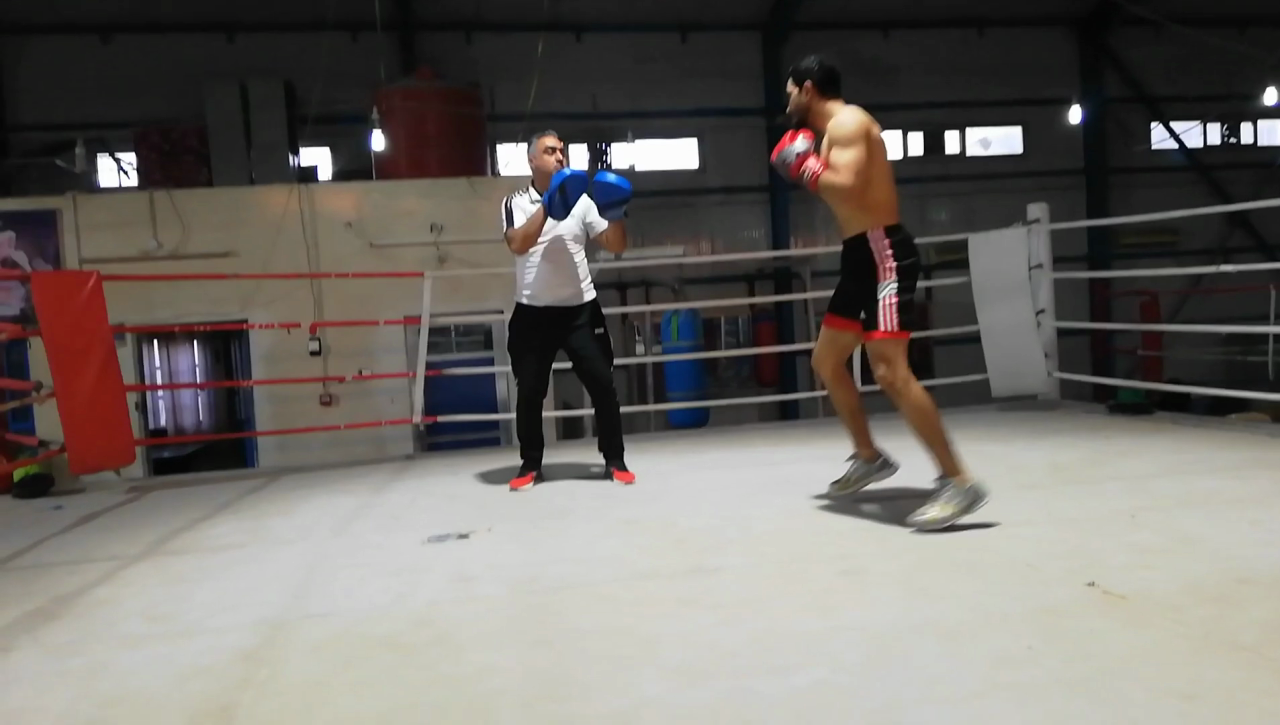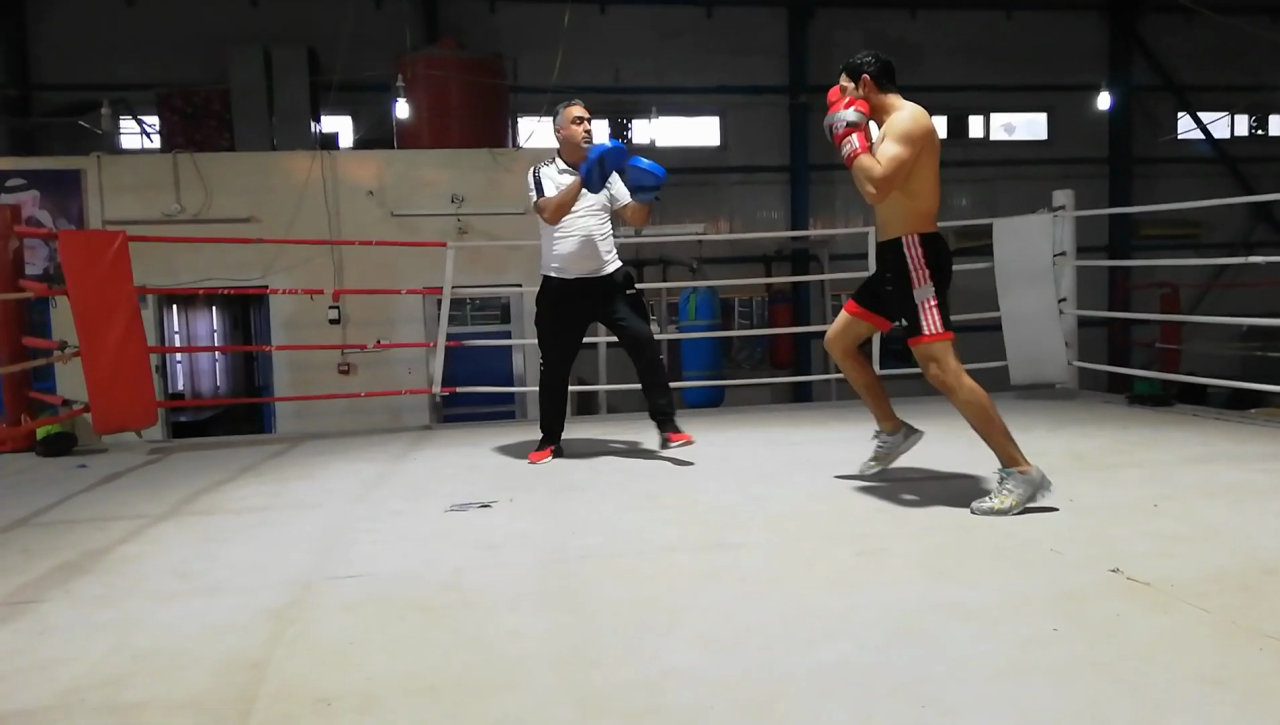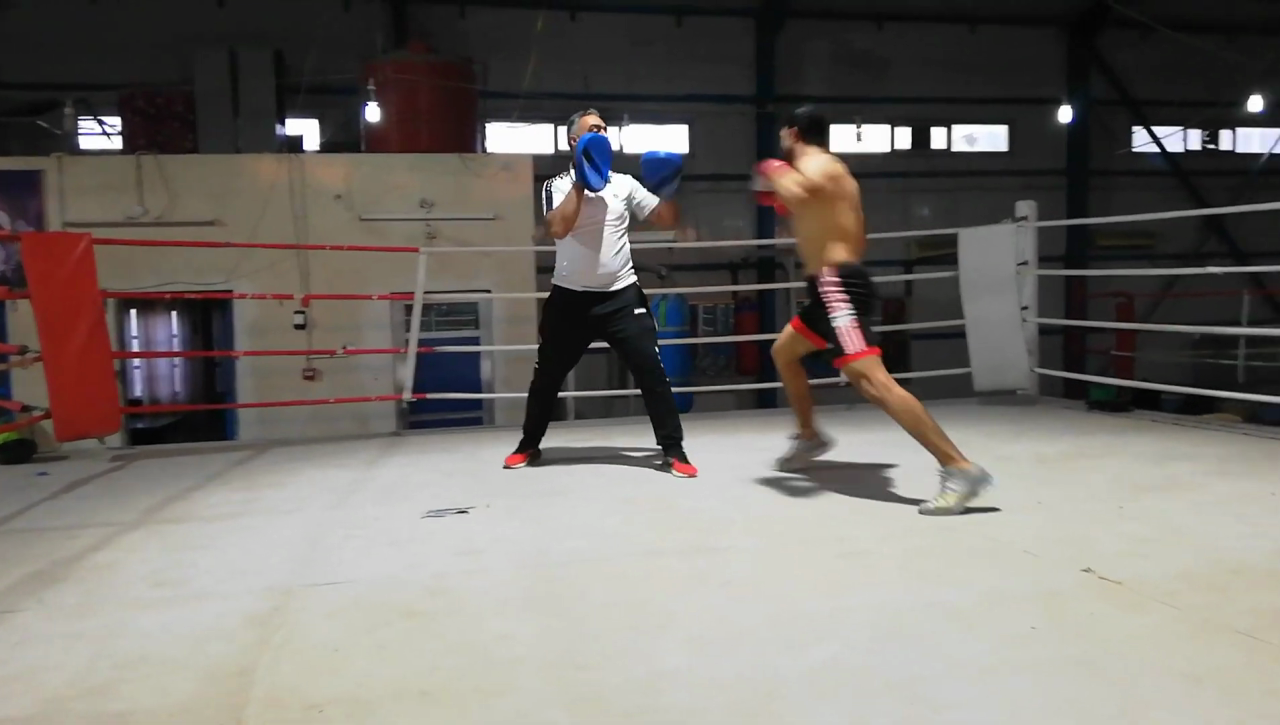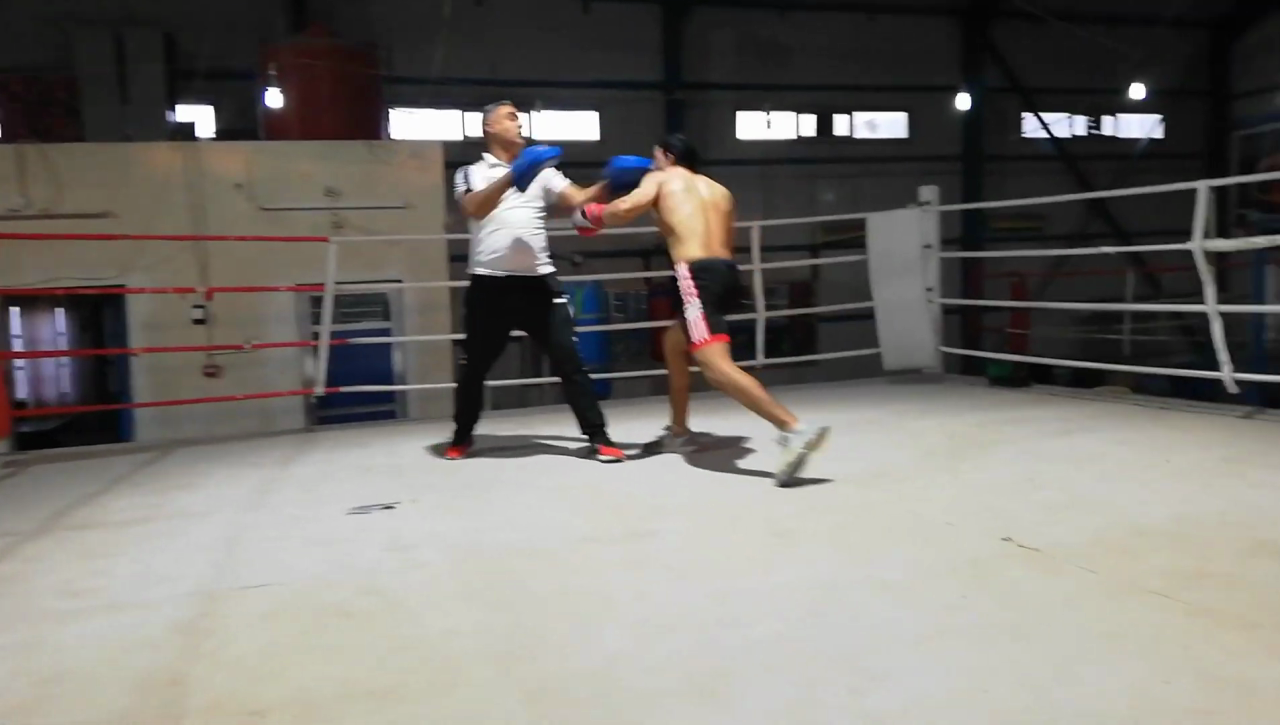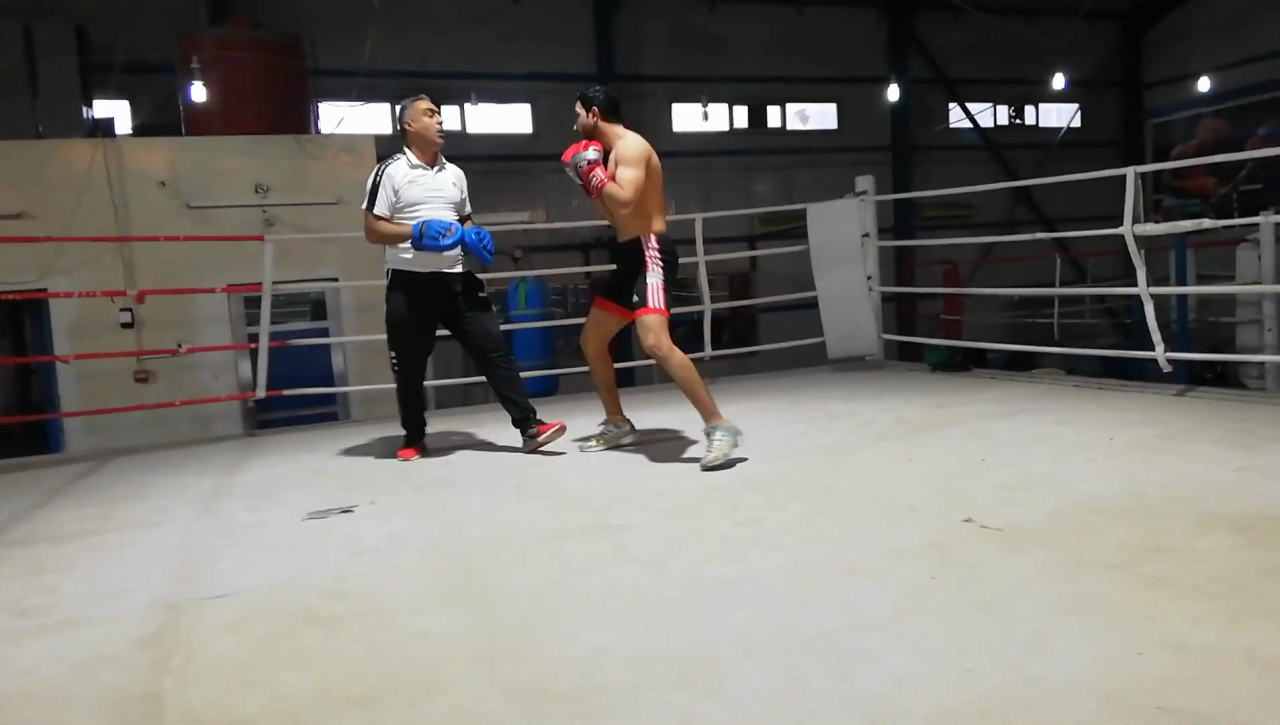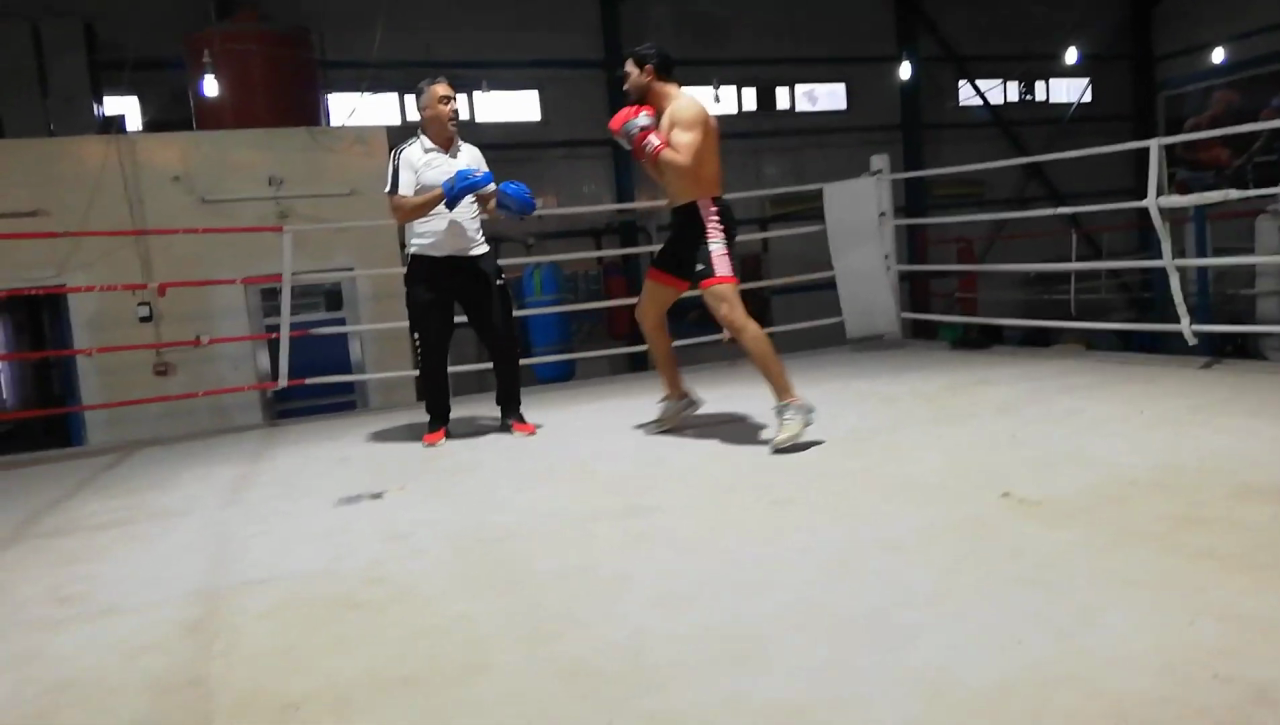
dt=0.3s
person 1, frame 1
left shoulder: (848, 121)
right shoulder: (837, 129)
left elbow: (846, 189)
left wrist: (804, 162)
right wrist: (806, 163)
left hip: (881, 252)
right hip: (863, 255)
left knee: (891, 371)
right knee: (825, 360)
left ankle: (959, 483)
right ankle: (869, 456)
person 1, frame 2
left shoulder: (908, 119)
right shoulder: (890, 126)
left elbow: (877, 187)
right elbow: (874, 192)
left wrist: (851, 133)
right wrist: (853, 140)
left hip: (916, 257)
right hip: (892, 259)
left knee: (940, 370)
right knee: (838, 341)
left ankle: (1021, 470)
right ankle: (893, 429)
person 1, frame 3
left shoulder: (814, 164)
right shoulder: (833, 172)
left elbow: (795, 194)
left wrist: (777, 172)
right wrist: (783, 203)
left hip: (838, 286)
right hip: (833, 287)
left knee: (873, 383)
right knee: (783, 353)
left ankle: (961, 470)
right ankle: (808, 437)
person 1, frame 4
left shoulder: (661, 178)
right shoulder: (720, 191)
left elbow: (629, 206)
left wrist: (589, 214)
left hip: (696, 277)
right hip: (724, 274)
left knee: (717, 366)
right knee: (672, 346)
left ankle: (796, 430)
right ankle: (678, 431)
person 1, frame 5
left shoulder: (629, 146)
right shoulder: (618, 151)
left elbow: (627, 206)
left wrist: (592, 170)
right wrist: (590, 183)
left hip: (648, 253)
right hip: (630, 256)
left knee: (655, 341)
right knee: (591, 340)
left ankle: (718, 425)
right ankle: (618, 424)
person 1, frame 6
left shoulder: (685, 107)
right shoulder: (667, 114)
left elbow: (682, 167)
left wrist: (645, 137)
right wrist: (639, 143)
left hip: (705, 219)
right hip: (683, 223)
left knee: (728, 311)
right knee: (648, 313)
left ankle: (793, 405)
right ankle: (678, 398)
person 2, frame 1
left shoulder: (582, 200)
right shoulder: (516, 203)
left elbow: (616, 246)
right elbow: (518, 246)
left wrist: (615, 214)
right wrist: (547, 207)
left hip: (580, 310)
right hip: (532, 314)
left knee: (602, 385)
right knee: (529, 392)
left ankle: (614, 460)
right ankle: (530, 466)
person 2, frame 2
left shoulder: (606, 170)
right shoulder: (542, 173)
left elbow: (632, 218)
right elbow: (550, 214)
left wrist: (642, 196)
right wrist: (583, 179)
left hip: (609, 278)
right hip: (561, 286)
left knee: (644, 344)
right knee: (554, 368)
left ankle: (667, 426)
right ankle: (550, 440)
person 2, frame 3
left shoulder: (623, 183)
right shoulder: (556, 186)
left elbow: (668, 221)
right elbow: (558, 228)
right wrist: (581, 183)
left hip: (619, 296)
right hip: (570, 298)
left knee: (650, 369)
right knee: (548, 375)
left ankle: (673, 451)
right ankle: (528, 445)
person 2, frame 4
left shoulder: (541, 171)
right shoulder: (472, 173)
left elbow: (579, 198)
right elbow: (475, 209)
left wrist: (610, 181)
right wrist: (512, 176)
left hip: (538, 283)
right hip: (490, 286)
left knee: (568, 358)
right knee: (475, 366)
left ankle: (598, 438)
right ankle: (462, 436)
person 2, frame 5
left shoulder: (455, 174)
right shoulder: (390, 171)
right elbow: (372, 230)
left wrist: (475, 238)
right wrist: (415, 234)
left hip: (455, 281)
right hip: (410, 284)
left knee: (493, 347)
right knee: (409, 366)
left ankle: (529, 425)
right ankle: (414, 437)
person 2, frame 6
left shoulder: (471, 153)
right shoulder: (406, 154)
left elbow: (489, 204)
right elbow: (399, 211)
left wrist: (508, 203)
right wrist: (444, 192)
left hip: (476, 261)
right hip: (428, 267)
left knee: (503, 337)
right knee: (432, 347)
left ankle: (511, 412)
right ankle: (438, 420)
